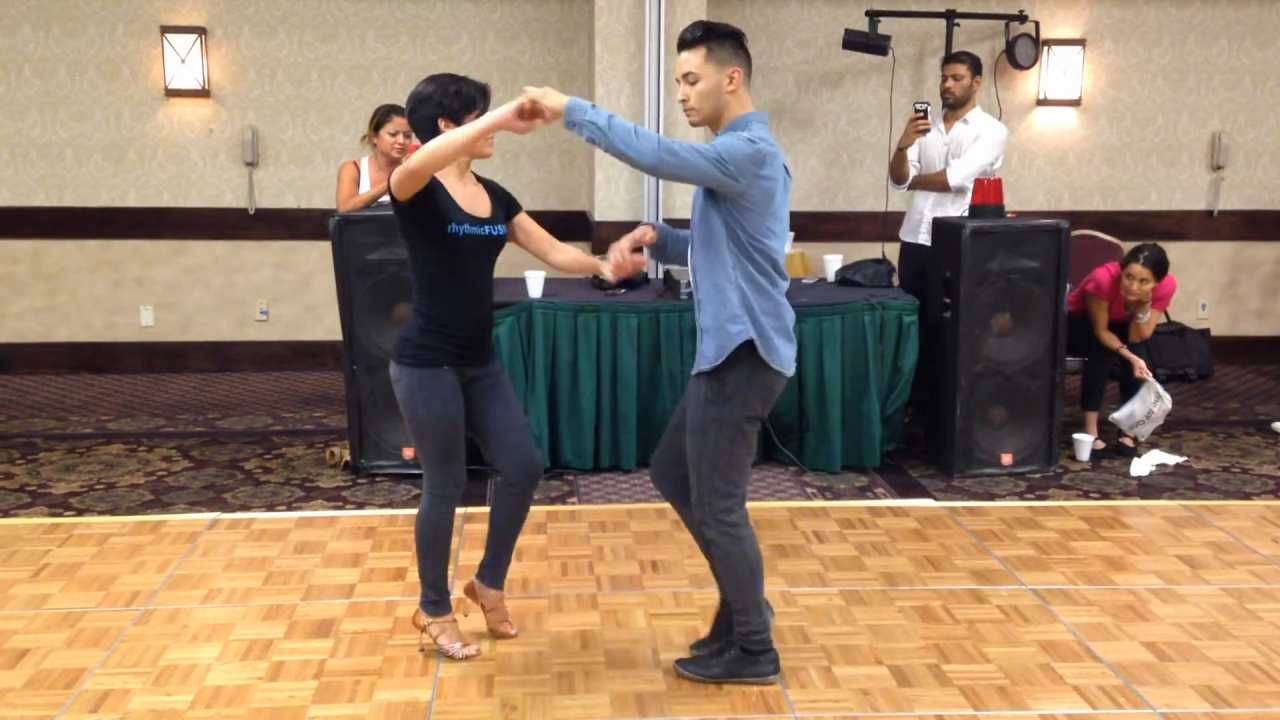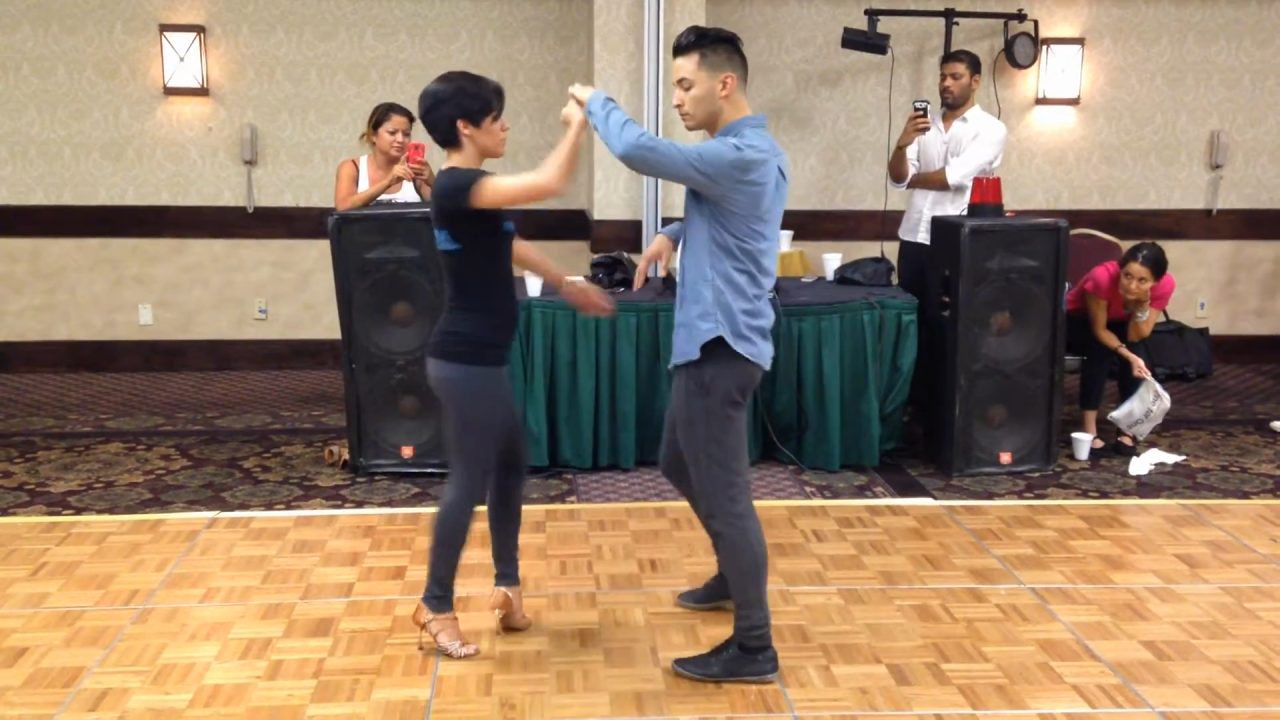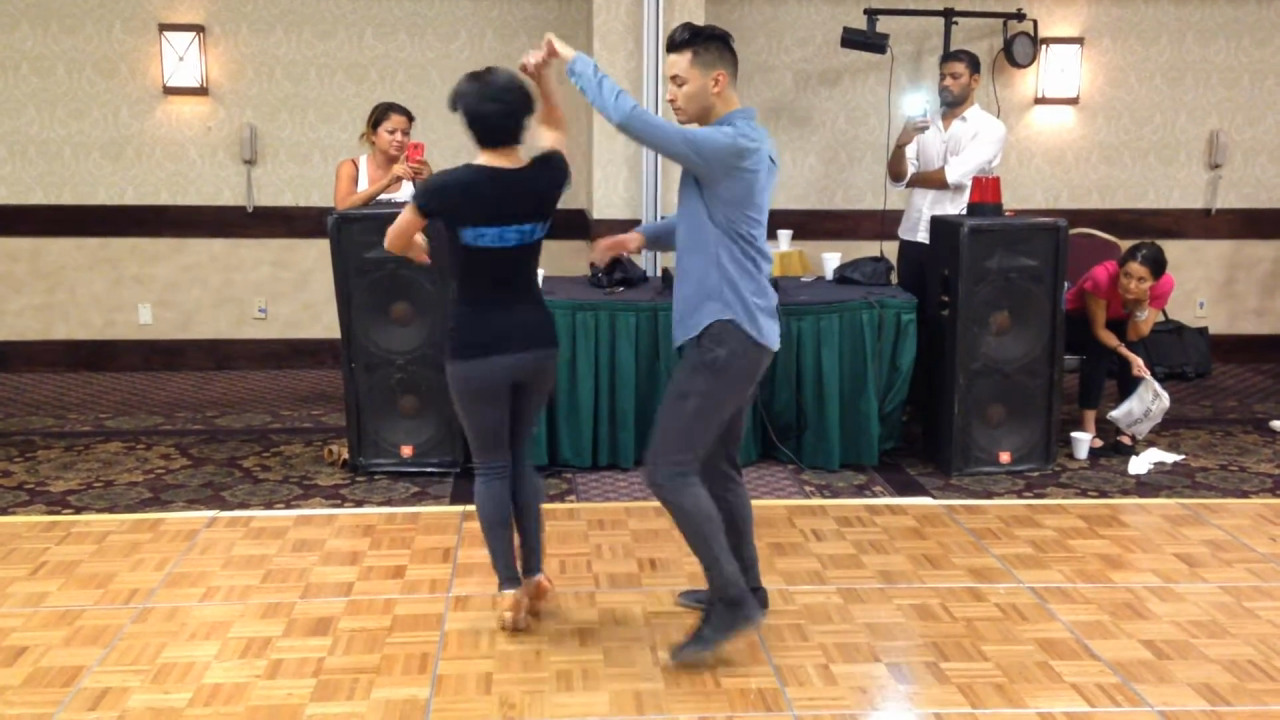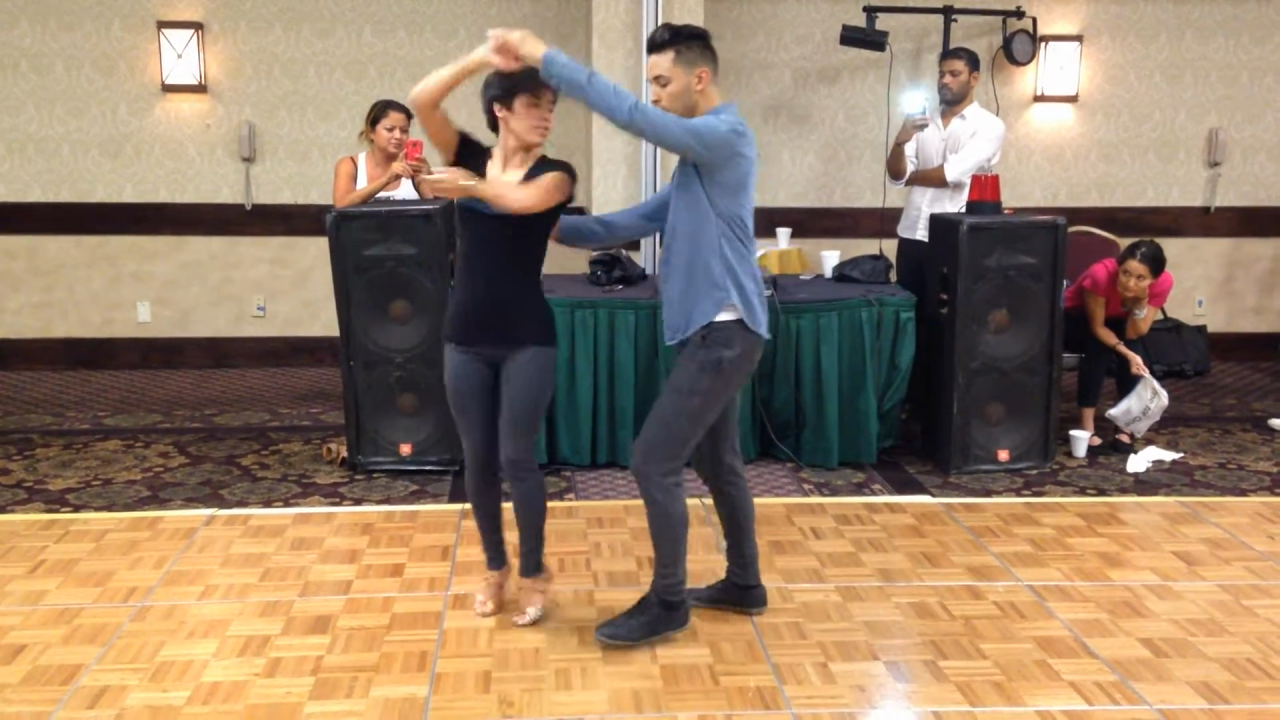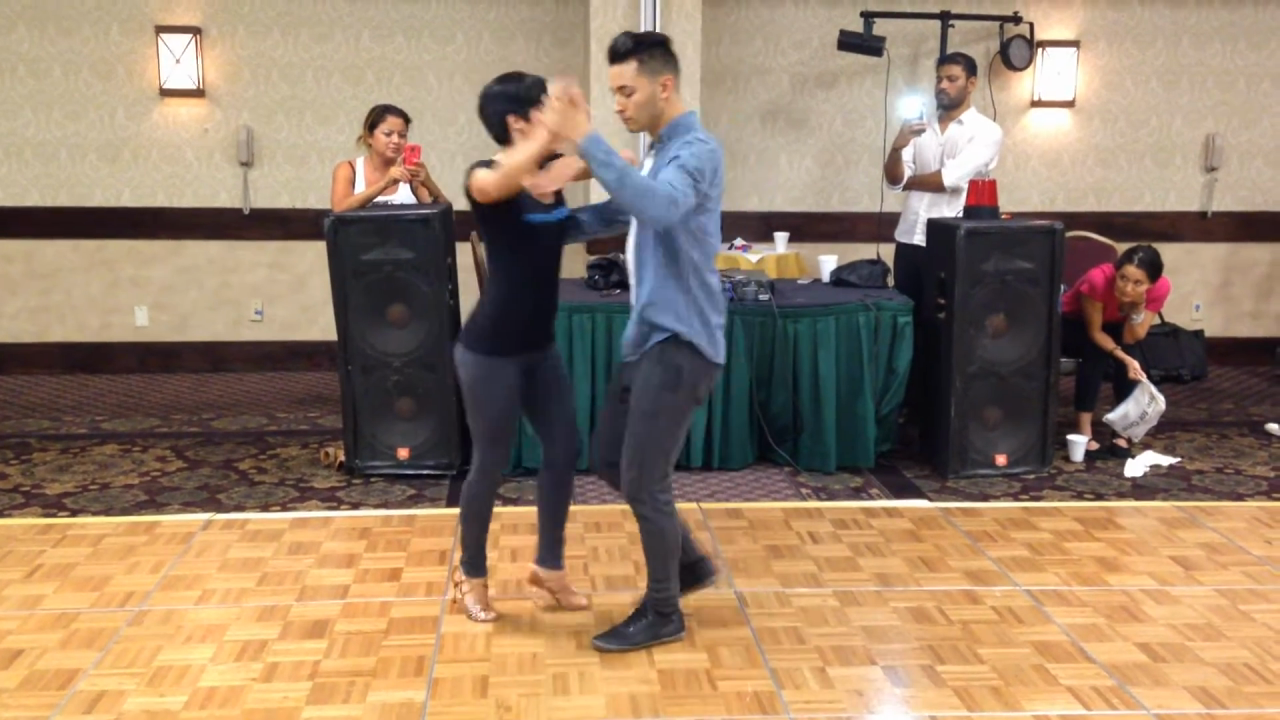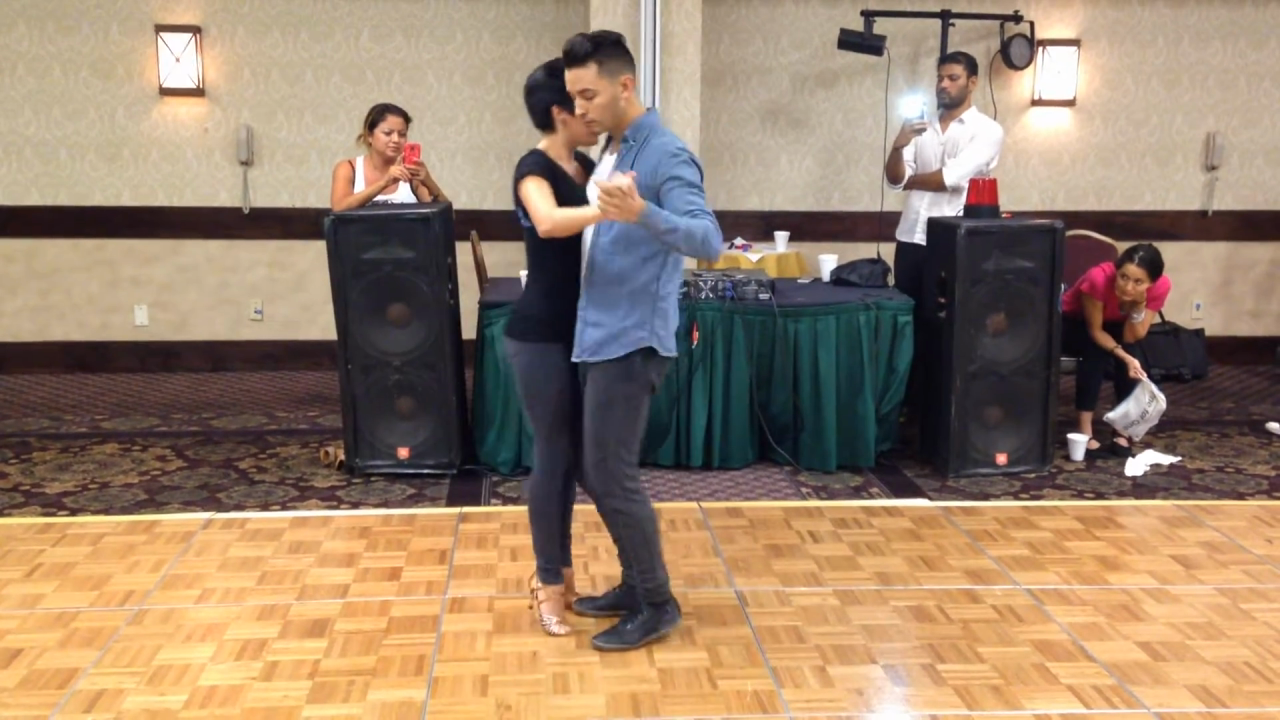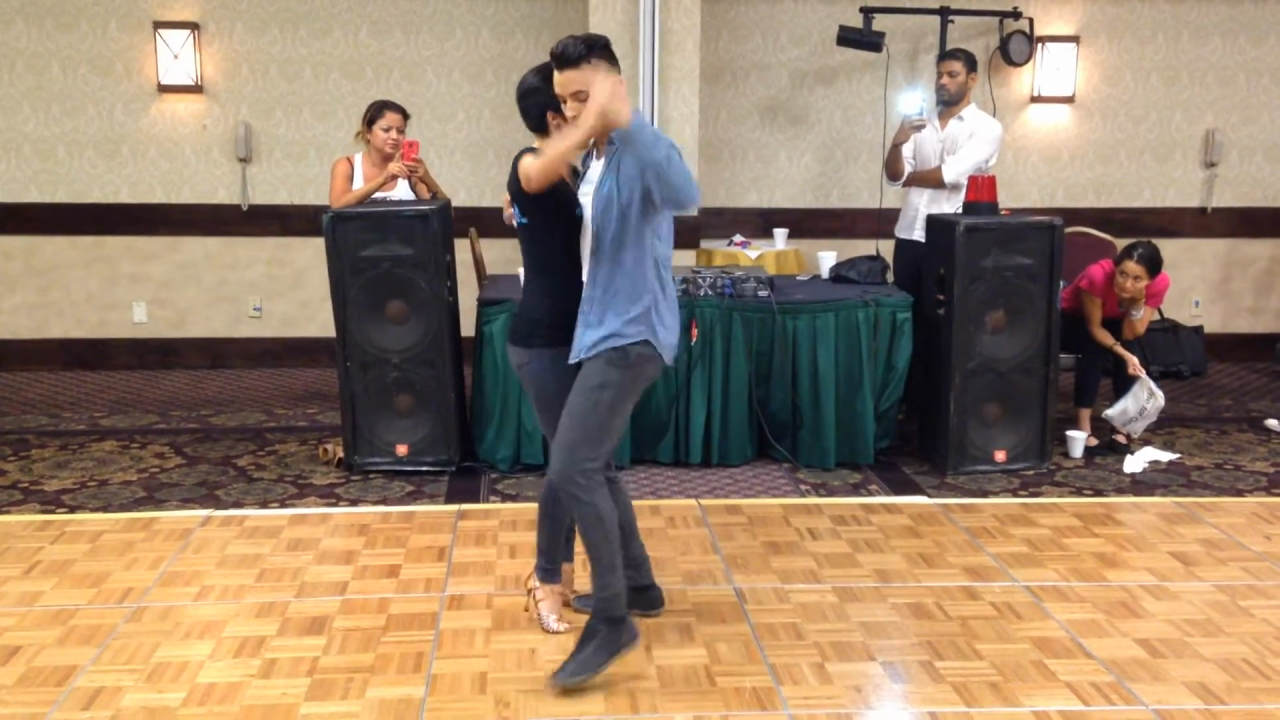
dt=0.3s
person 1, frame 1
left shoulder: (749, 152)
right shoulder: (738, 153)
left elbow: (655, 154)
right elbow: (705, 244)
left wrist: (573, 109)
right wrist: (655, 237)
left hip: (742, 354)
right hip: (728, 351)
left knee: (718, 503)
right knee: (673, 475)
left ankle: (752, 649)
right ankle: (740, 603)
person 1, frame 2
left shoulder: (738, 157)
right shoulder: (753, 152)
left elbow: (636, 150)
left wrist: (595, 101)
right wrist: (671, 236)
left hip: (721, 346)
right hip: (710, 343)
left knee: (724, 495)
right knee: (680, 465)
left ankle: (753, 647)
right ankle: (733, 576)
person 1, frame 3
left shoulder: (731, 147)
right shoulder: (741, 147)
left elbow: (631, 119)
left wrist: (574, 62)
right wrist: (643, 237)
left hip: (725, 335)
right hip: (735, 334)
left knee: (667, 469)
right knee: (715, 465)
left ankle: (726, 598)
right ankle: (742, 586)
person 1, frame 4
left shoulder: (725, 136)
right shoulder: (702, 150)
left elbow: (630, 115)
right elbow: (650, 217)
left wrist: (544, 58)
right wrist: (569, 230)
left hip: (721, 330)
right hip: (714, 328)
left knee: (655, 464)
right knee: (717, 461)
left ankle: (667, 602)
right ankle: (744, 582)
person 1, frame 5
left shoulder: (694, 150)
right shoulder: (660, 151)
left elbow: (660, 210)
right elbow: (610, 214)
left wrist: (584, 145)
left hip: (679, 341)
right hip: (648, 336)
left knee: (644, 478)
right knee: (611, 459)
left ankle: (662, 612)
right ankle: (687, 561)
person 1, frame 6
left shoulder: (666, 156)
right shoulder: (611, 151)
left elbow: (708, 241)
left wrist: (642, 215)
left hip: (633, 341)
right hip: (600, 336)
left knee: (613, 475)
right knee: (597, 471)
left ankle: (657, 603)
right ankle: (638, 584)
person 1, frame 7
left shoulder: (644, 152)
right shoulder: (596, 160)
left elbow: (686, 195)
left wrist: (630, 118)
left hip: (629, 337)
right hip: (600, 333)
left knee: (570, 469)
right knee: (594, 468)
left ankle: (612, 620)
right ankle: (636, 586)
person 2, frame 1
left shoulder: (495, 196)
right shoulder: (413, 188)
left elbow: (552, 251)
right elbow: (424, 158)
left wrist: (604, 263)
right wrist: (504, 117)
left hip: (481, 361)
right hip: (426, 364)
left knee: (523, 467)
right knee: (444, 486)
left ankle: (487, 582)
right ankle: (434, 611)
person 2, frame 2
left shoulder: (469, 192)
right shoulder: (461, 188)
left elbow: (505, 247)
right elbow: (547, 184)
left wrist: (566, 284)
right wrist: (575, 126)
left hip: (477, 355)
right hip: (471, 359)
left knee: (510, 463)
right knee: (471, 480)
left ankle: (507, 588)
right ankle: (436, 607)
person 2, frame 3
left shoulder: (446, 186)
right shoulder: (545, 177)
left elbow: (395, 243)
right elbow: (557, 126)
left wrist: (418, 246)
right wrist: (543, 79)
left hip: (478, 350)
right hip: (536, 343)
left knee: (489, 466)
right knee: (519, 457)
left ankle: (512, 587)
right ankle: (533, 575)
person 2, frame 4
left shoulder: (553, 174)
right shoulder: (470, 157)
left elbow: (520, 199)
right elbow: (421, 101)
left wrist: (468, 185)
right wrist: (479, 58)
left hip: (527, 342)
right hip: (466, 341)
left knee: (516, 460)
right knee: (478, 462)
left ankle: (533, 573)
right ankle: (495, 568)
person 2, frame 5
left shoulder: (550, 176)
right shoulder: (485, 176)
right elbow: (497, 185)
left wrist: (573, 161)
right wrist: (556, 139)
left hip: (540, 346)
right hip: (490, 349)
left knee: (564, 453)
right knee: (490, 461)
left ankle: (549, 568)
right ankle: (471, 573)
person 2, frame 6
left shoulder: (585, 167)
right shoulder: (534, 169)
right elbow: (549, 223)
right wrist: (607, 208)
left hip: (572, 333)
right hip: (536, 336)
left knee: (574, 452)
right knee: (553, 456)
left ankle: (559, 568)
right ankle: (547, 582)
person 2, frame 7
left shoulder: (565, 171)
right shoulder: (532, 166)
right elbow: (538, 176)
left hip: (565, 336)
right hip: (541, 339)
left ankle: (559, 568)
right ankle: (547, 580)
person 3, frame 1
left shoulder: (991, 130)
right shoulder: (926, 126)
left elbow: (956, 178)
right elbow: (898, 180)
left wrist: (912, 180)
right wrist: (902, 146)
right hip: (914, 237)
person 3, frame 2
left shoulder: (991, 128)
right shoulder: (925, 125)
left elbow: (955, 177)
right elbow: (897, 178)
left wrist: (912, 179)
right wrist: (901, 145)
right hip: (914, 236)
person 3, frame 3
left shoulder: (990, 128)
right shoulder: (924, 124)
left elbow: (954, 176)
right elbow: (897, 178)
left wrist: (913, 172)
right wrist: (899, 147)
right hip: (913, 237)
person 3, frame 4
left shoulder: (988, 125)
right shoulder: (924, 121)
left elbow: (957, 171)
right elbow: (896, 175)
left wrist: (909, 177)
right wrist: (899, 143)
right hip: (913, 234)
right ankle: (912, 391)
person 3, frame 5
left shoulder: (986, 131)
right shoulder: (922, 126)
left elbow: (944, 176)
right elbow: (894, 178)
left wrist: (907, 187)
right wrist: (897, 148)
right hip: (910, 255)
right ankle: (909, 401)
person 3, frame 6
left shoulder: (987, 130)
right shoulder: (922, 125)
left elbow: (952, 177)
right elbow: (894, 179)
left wrist: (909, 180)
right wrist: (898, 146)
right hip: (911, 238)
right ankle: (910, 396)
person 3, frame 7
left shoulder: (986, 127)
right shoulder: (921, 122)
left elbow: (951, 175)
right elbow: (893, 176)
left wrist: (910, 177)
right wrist: (897, 143)
right hip: (910, 235)
right ankle: (909, 393)
person 4, frame 1
left shoulder: (1166, 286)
right shoulder: (1103, 278)
left elbow: (1137, 338)
right elbow: (1100, 331)
left wrist: (1144, 305)
right wrist: (1130, 357)
left hip: (1120, 326)
right hip: (1078, 324)
right knee: (1102, 350)
right ankle: (1090, 431)
person 4, frame 2
left shoulder: (1165, 285)
right shoulder: (1102, 277)
left elbow: (1135, 337)
right elbow: (1098, 329)
left wrist: (1143, 304)
right wrist: (1129, 356)
left hip: (1119, 325)
right hip: (1077, 323)
left knee: (1135, 348)
right knee: (1101, 349)
left ankle: (1126, 429)
right ankle: (1089, 430)
person 4, frame 3
left shoulder: (1164, 285)
right shoulder: (1102, 276)
left elbow: (1135, 336)
right elbow: (1098, 329)
left wrist: (1143, 303)
right wrist: (1128, 356)
left hip: (1118, 324)
right hip: (1076, 322)
left knee: (1134, 348)
right knee: (1100, 348)
right ankle: (1088, 429)
person 4, frame 4
left shoulder: (1163, 282)
right shoulder: (1101, 274)
left elbow: (1133, 334)
right elbow: (1097, 327)
left wrist: (1141, 301)
right wrist: (1127, 354)
left hip: (1116, 322)
right hip: (1075, 321)
left knee: (1133, 346)
right knee: (1099, 346)
right ankle: (1087, 428)
person 4, frame 5
left shoulder: (1160, 288)
right shoulder: (1098, 280)
left elbow: (1130, 339)
right elbow: (1094, 332)
left wrist: (1138, 306)
right wrist: (1124, 358)
left hip: (1113, 327)
right hip: (1072, 325)
left knee: (1131, 351)
right knee: (1096, 351)
right ankle: (1084, 433)
person 4, frame 6
left shoulder: (1161, 286)
right shoulder: (1099, 278)
left elbow: (1131, 338)
right elbow: (1094, 330)
left wrist: (1139, 305)
right wrist: (1125, 357)
left hip: (1114, 326)
right hip: (1073, 324)
left knee: (1131, 349)
right knee: (1097, 350)
left ankle: (1123, 429)
right ankle: (1084, 432)
person 4, frame 7
left shoulder: (1159, 283)
right shoulder: (1097, 275)
left elbow: (1130, 335)
right elbow: (1093, 327)
left wrist: (1138, 302)
right wrist: (1123, 354)
left hip: (1113, 323)
right hip: (1071, 321)
left knee: (1128, 346)
right knee: (1095, 347)
left ankle: (1121, 427)
right ankle: (1083, 429)
